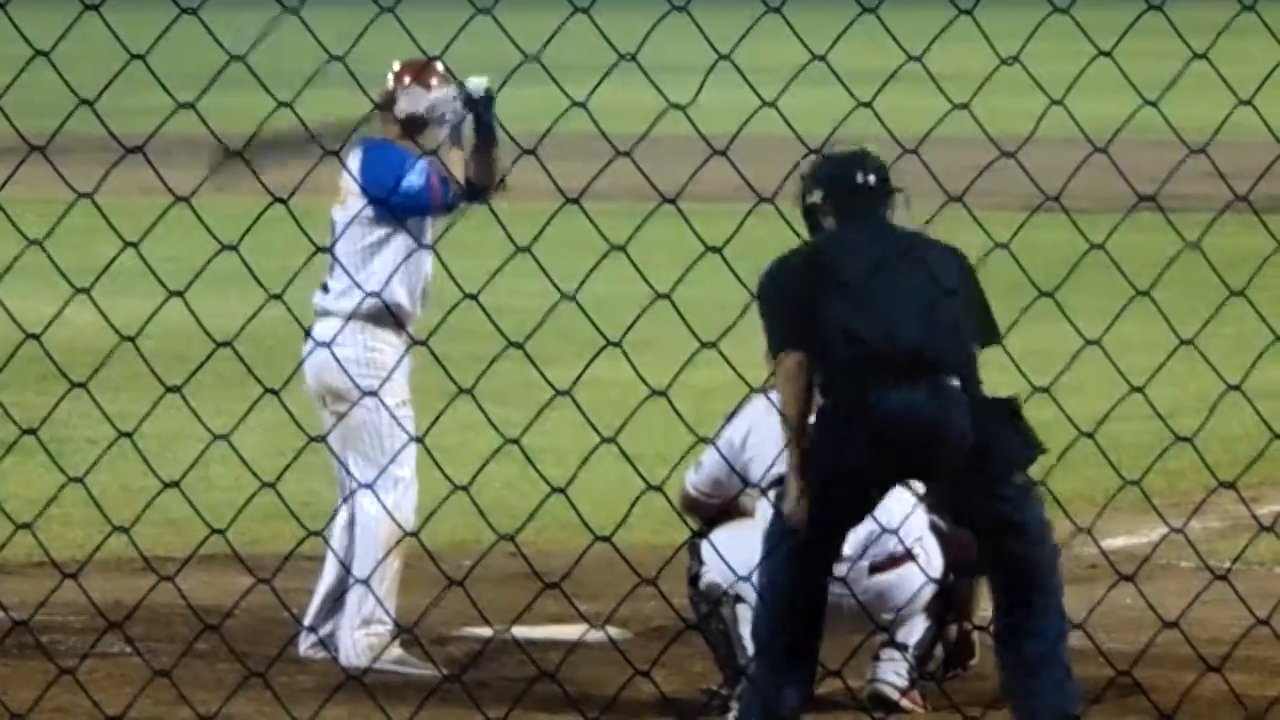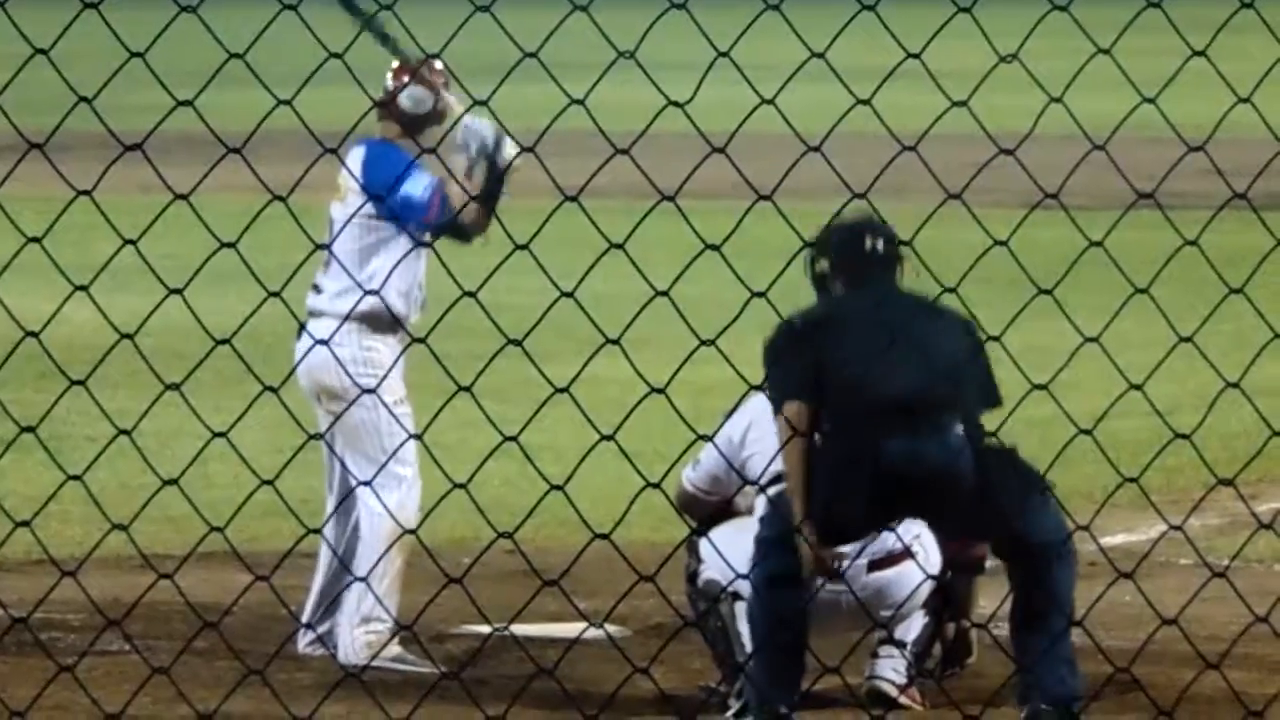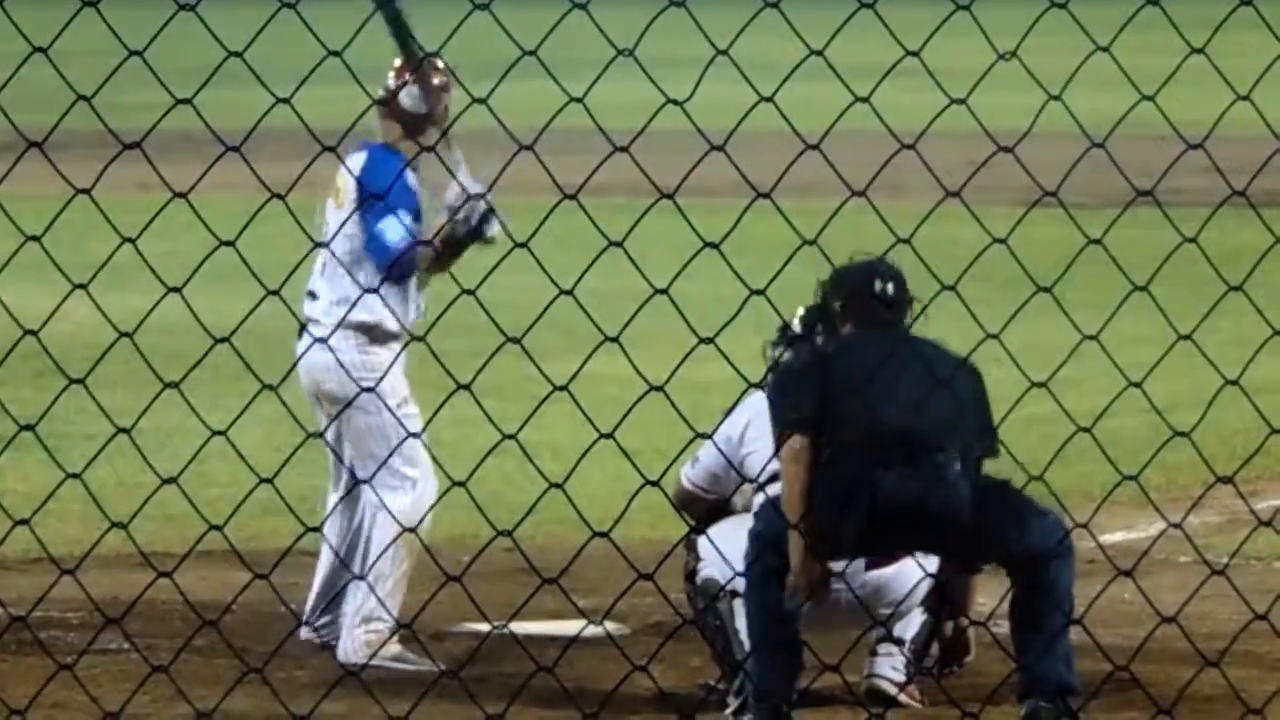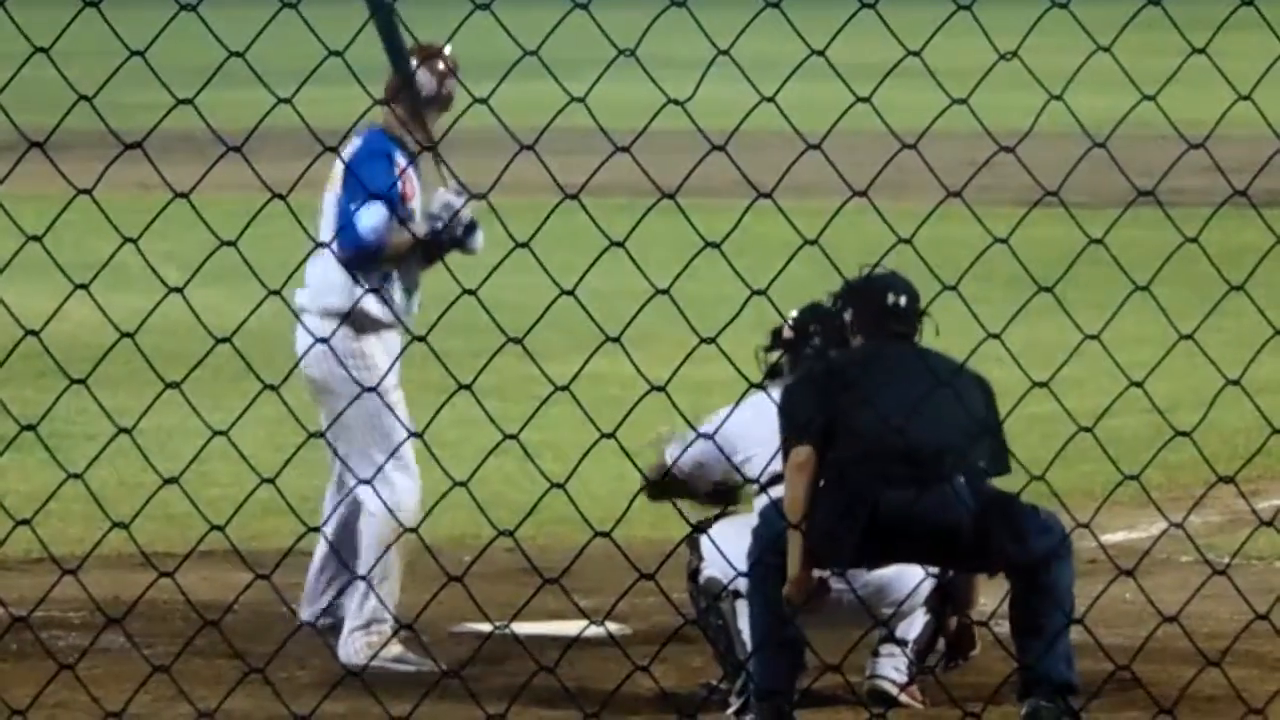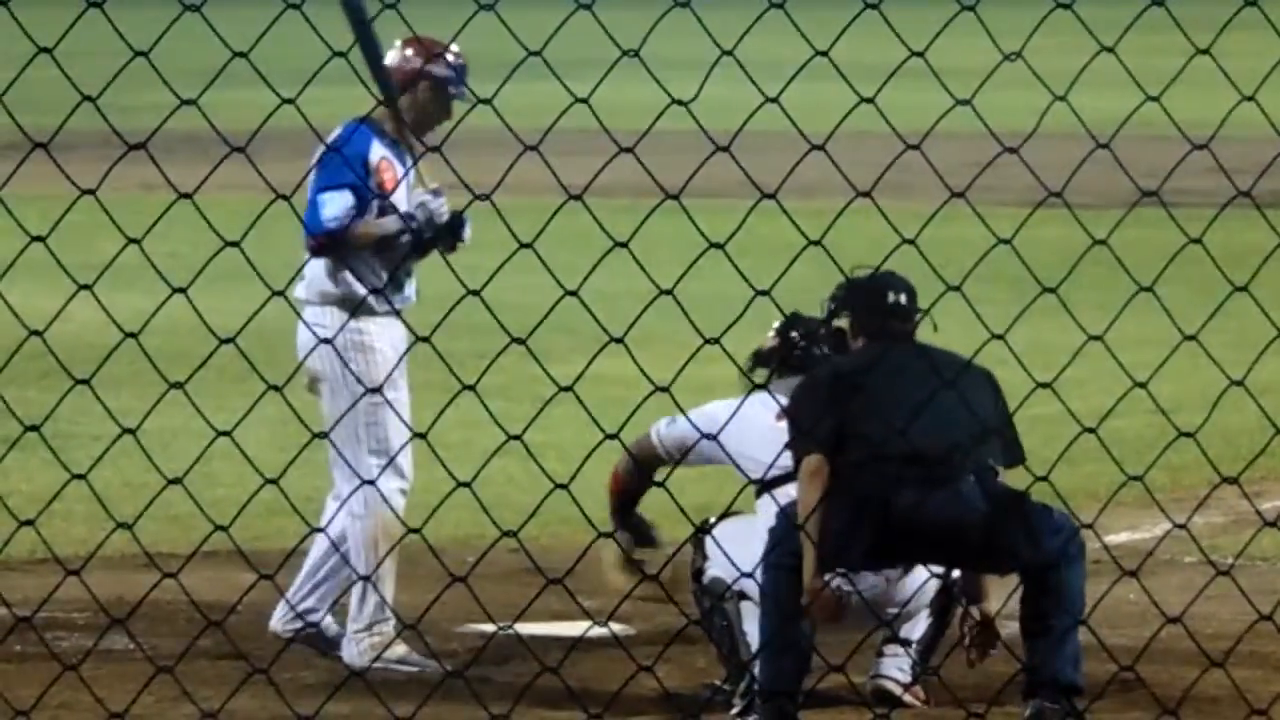
dt=0.2s
person 1, frame 1
left shoulder: (391, 161)
right shoulder: (379, 157)
left elbow: (478, 185)
right elbow: (452, 193)
left wrist: (482, 121)
right wrist: (445, 128)
left hip: (346, 346)
right hip: (360, 347)
left knee: (363, 491)
right knee: (389, 492)
left ankle: (325, 629)
right ankle: (367, 639)
person 1, frame 2
left shoulder: (376, 160)
right shoulder: (386, 159)
left elbow: (464, 222)
right elbow: (453, 220)
left wrist: (491, 169)
right wrist: (473, 159)
left hip: (332, 345)
right hip: (357, 348)
left knee: (354, 492)
right knee: (393, 490)
left ankle: (323, 627)
right ankle: (367, 636)
person 1, frame 3
left shoulder: (372, 162)
right shoulder: (386, 170)
left elbow: (417, 260)
right elbow: (399, 262)
left wrist: (461, 230)
right wrist: (454, 225)
left hip: (330, 346)
right hip: (358, 351)
left knee: (360, 484)
right knee: (408, 487)
left ankle: (328, 616)
right ankle: (369, 635)
person 1, frame 4
left shoulder: (391, 155)
right shoulder: (376, 154)
left elbow: (402, 254)
right elbow: (360, 247)
left wrist: (444, 237)
right wrist: (429, 230)
left hip: (355, 336)
right hip: (351, 338)
left knee: (359, 474)
right knee: (391, 483)
left ankle: (326, 602)
right ankle: (368, 637)
person 1, frame 5
left shoulder: (398, 155)
right shoulder: (353, 144)
right elbow: (323, 235)
left wrist: (433, 233)
right wrist: (404, 224)
left hip: (377, 327)
right hip: (349, 328)
left knee: (362, 481)
right knee: (380, 481)
left ankle: (303, 610)
right ankle: (371, 637)
person 2, frame 1
left shoulder: (795, 269)
right shoulder: (944, 257)
left elbow: (793, 368)
left wrist: (797, 474)
left hip: (862, 414)
right hip: (952, 409)
left knee: (795, 544)
right knee: (1024, 554)
person 2, frame 2
left shoulder: (804, 329)
right shoulder: (950, 321)
left elbow: (797, 423)
left wrist: (806, 528)
right wrist: (963, 527)
left hip: (865, 461)
right hip: (954, 456)
left knee: (777, 540)
right knee: (1045, 544)
person 2, frame 3
left shoulder: (812, 365)
right shoulder: (955, 366)
left elbow: (796, 450)
left wrist: (800, 551)
left hip: (862, 501)
right hip: (951, 498)
left knee: (770, 535)
right knee: (1046, 542)
person 2, frame 4
left shoulder: (823, 376)
right shoulder: (966, 379)
left elbow: (802, 461)
left wrist: (797, 562)
left hip: (866, 517)
right hip: (956, 515)
left knee: (773, 535)
right knee: (1047, 543)
person 2, frame 5
left shoulder: (827, 380)
right shoulder: (971, 374)
left elbow: (815, 469)
left wrist: (813, 573)
right wrist: (976, 596)
left hip: (877, 518)
right hip: (967, 515)
left knee: (789, 538)
right knee: (1059, 543)
person 3, frame 1
left shoulder: (764, 407)
left elbow: (696, 501)
left wrist: (747, 513)
right hip: (898, 583)
left knee: (710, 553)
right knee: (945, 550)
right ankle: (896, 673)
person 3, frame 2
left shoulder: (761, 406)
left elbow: (691, 500)
left wrist: (741, 509)
right hip: (892, 581)
left knee: (709, 550)
right knee: (932, 545)
right ankle: (893, 672)
person 3, frame 3
left shoulder: (758, 405)
left elbow: (687, 499)
left wrist: (740, 499)
right hip: (889, 578)
left knee: (708, 549)
right ankle: (892, 667)
person 3, frame 4
left shoulder: (754, 411)
left elbow: (661, 479)
left wrist: (712, 488)
right hip: (891, 578)
left knee: (710, 549)
left ankle: (752, 679)
right ankle: (894, 670)
person 3, frame 5
left shoulder: (744, 411)
left elbow: (639, 457)
left wrist: (625, 520)
right hip: (891, 576)
left knee: (714, 547)
left ankle: (756, 679)
right ankle: (895, 671)
